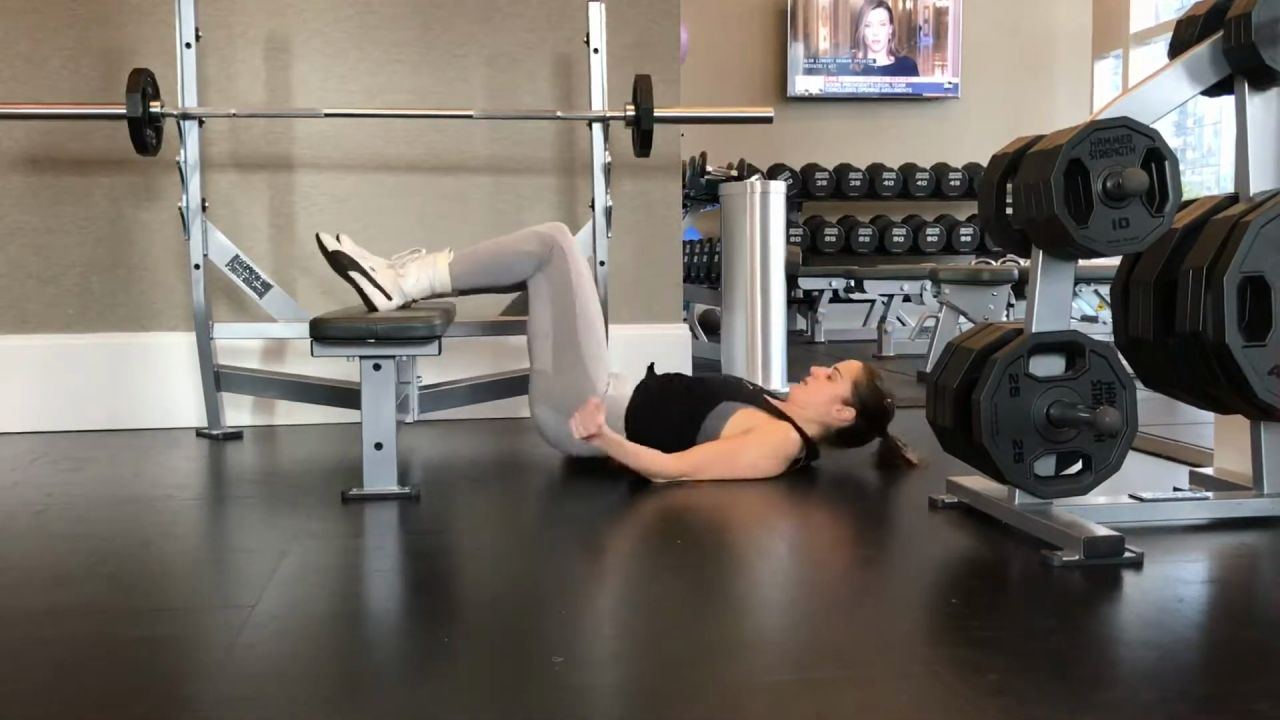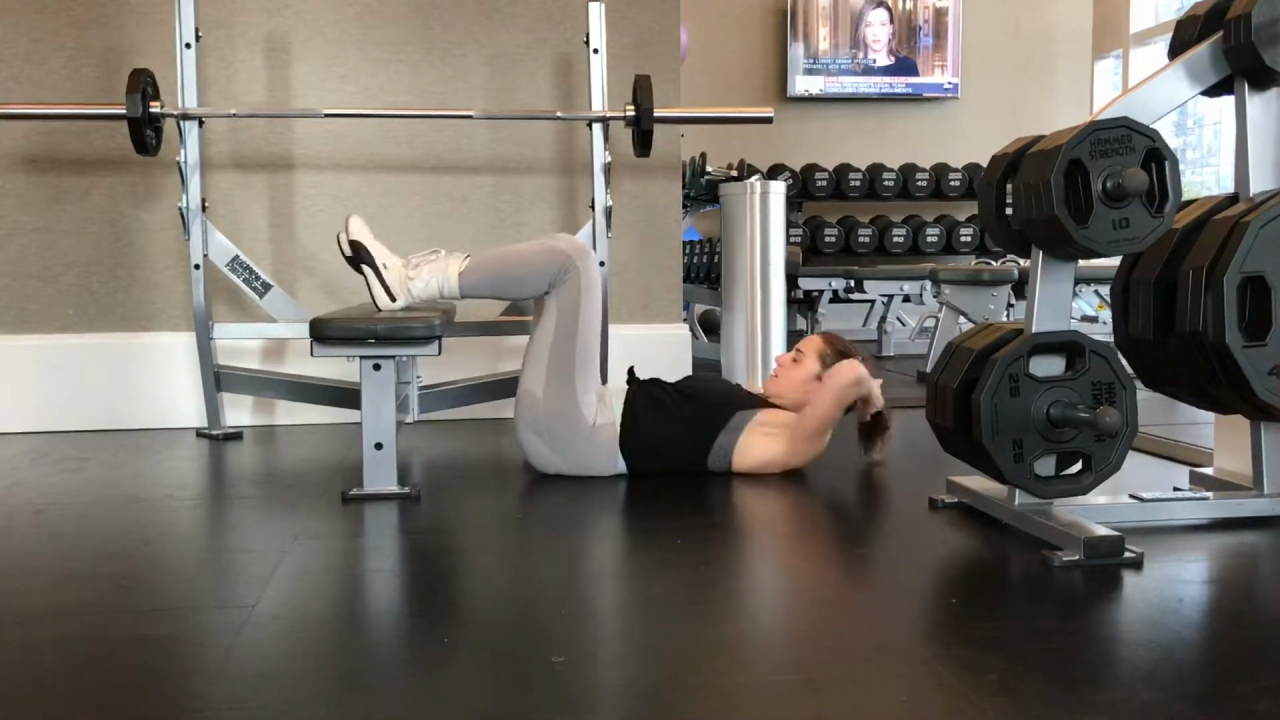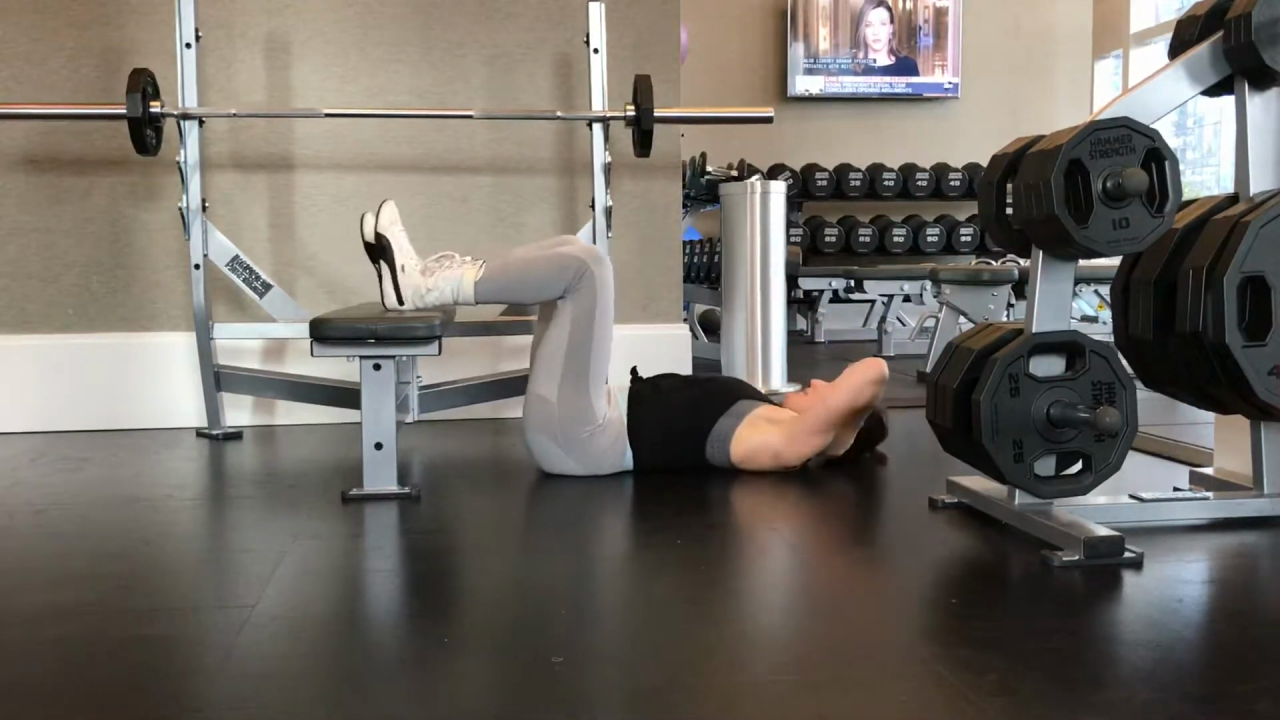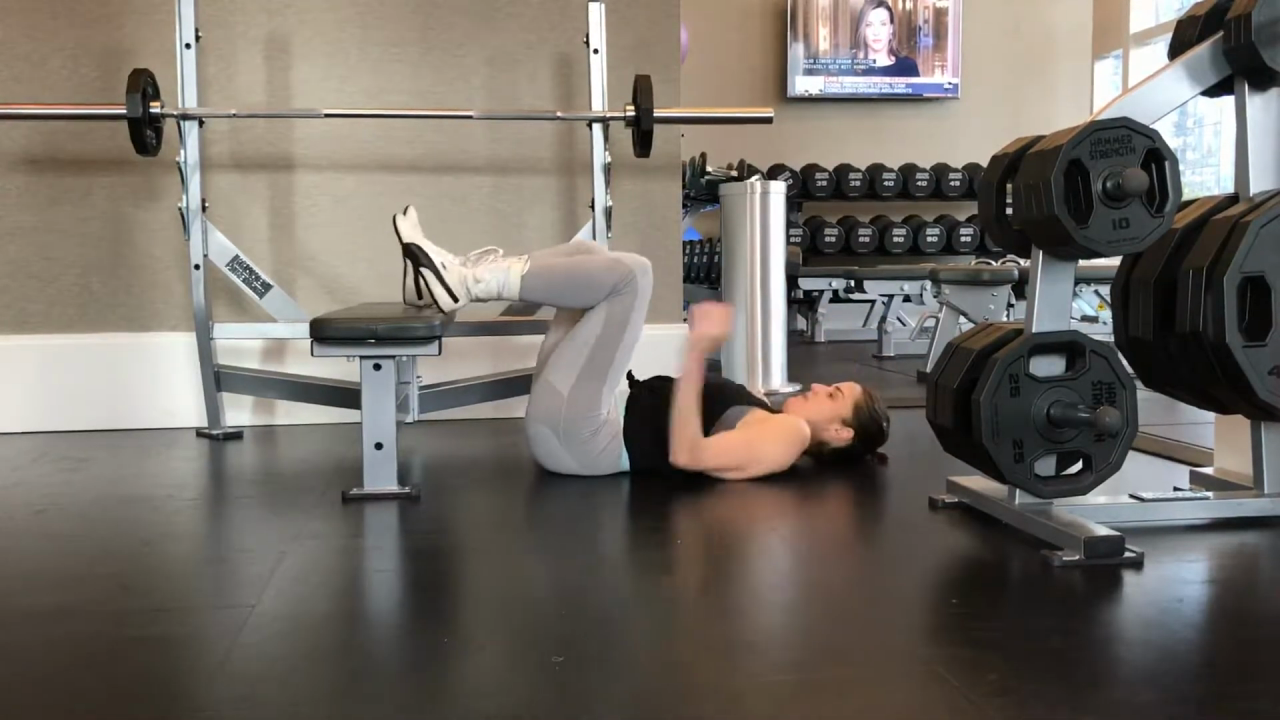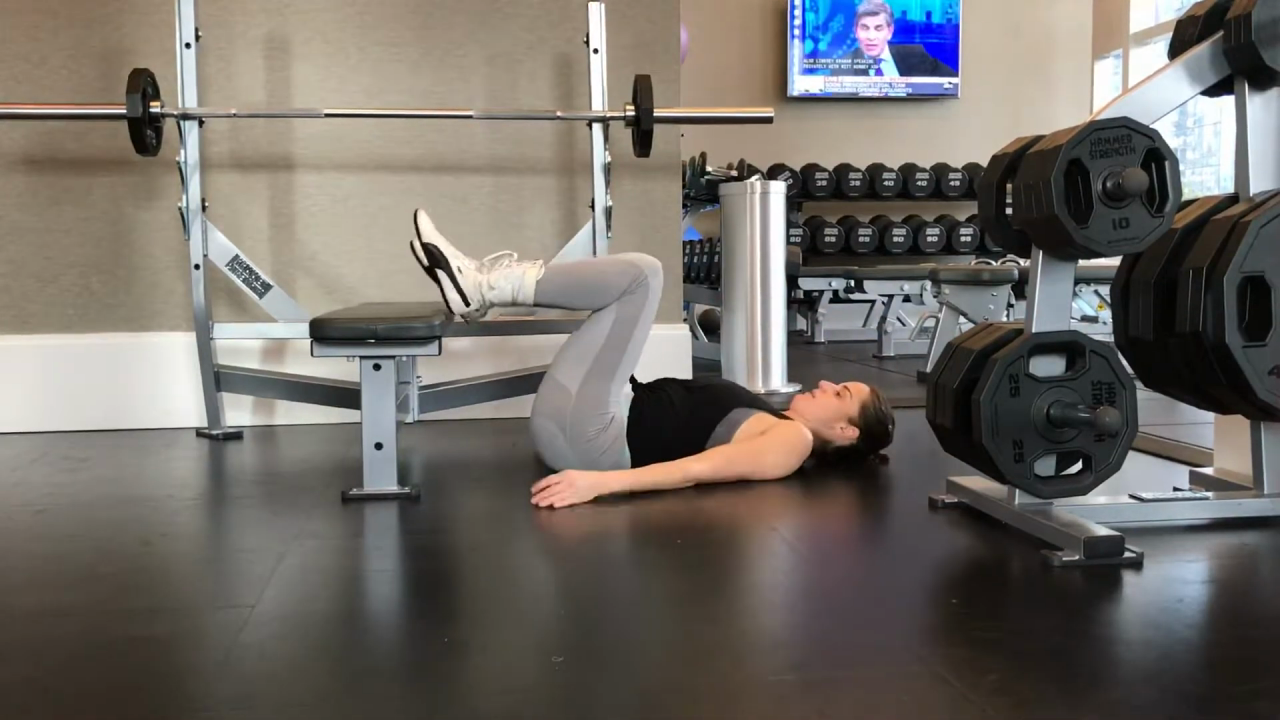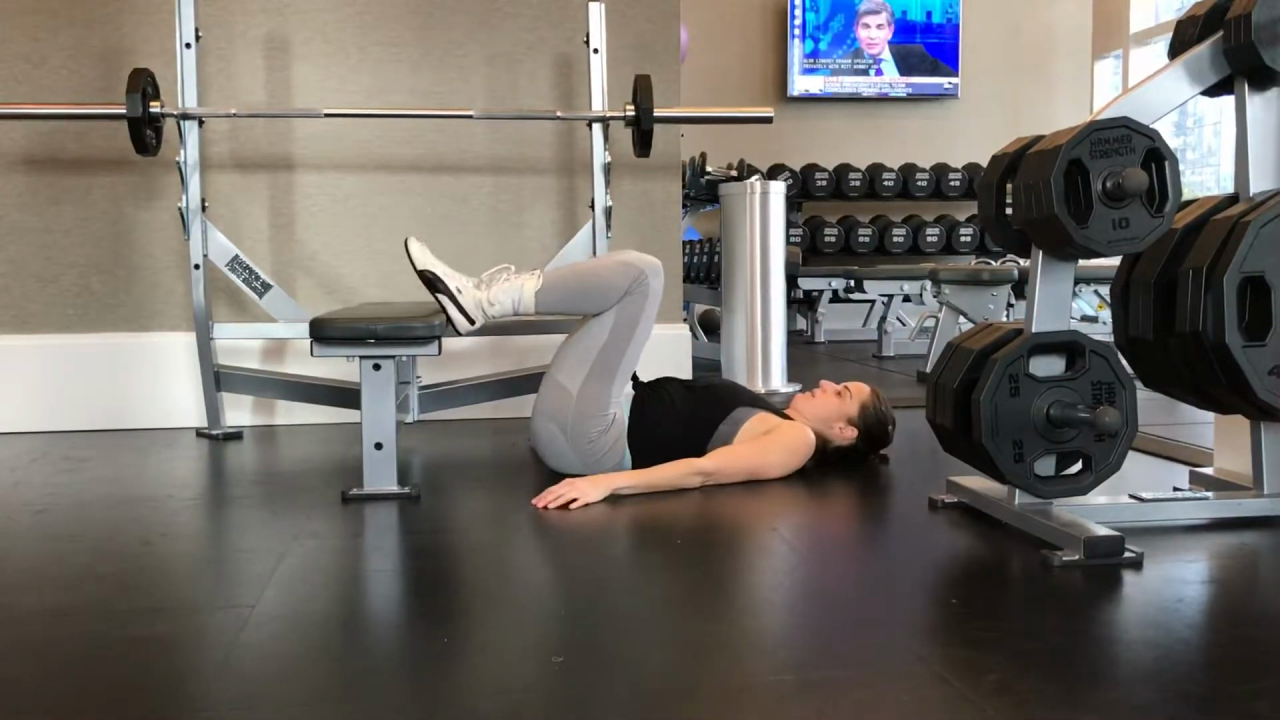
dt=0.4s
person 1, frame 1
left shoulder: (779, 444)
right shoulder: (776, 416)
left elbow: (664, 469)
left wrist: (605, 437)
left hip: (580, 415)
right hip: (606, 402)
left knee: (555, 241)
right knee: (548, 266)
left ankle: (399, 285)
right ankle: (398, 278)
person 1, frame 2
left shoulder: (796, 438)
right shoulder: (766, 413)
left elbow: (855, 378)
left wrist: (862, 392)
left hip: (571, 442)
right hip: (603, 416)
left knee: (570, 259)
right knee: (561, 251)
left ankle: (406, 286)
right ankle: (407, 276)
person 1, frame 3
left shoulder: (795, 442)
right shoulder: (775, 421)
left elbow: (874, 370)
left wrist: (843, 423)
left hip: (577, 442)
right hip: (599, 423)
left knee: (585, 264)
right knee: (567, 253)
left ankle: (419, 287)
right ankle: (420, 280)
person 1, frame 4
left shoulder: (788, 436)
right shoulder: (771, 423)
left elbow: (686, 453)
left wrist: (696, 353)
left hip: (576, 439)
right hip: (574, 423)
left knee: (630, 272)
right knee: (588, 255)
left ankle: (464, 280)
right ankle: (455, 278)
person 1, frame 5
left shoulder: (793, 441)
right shoulder: (771, 425)
left elbow: (701, 470)
left wrist: (600, 481)
left hip: (583, 437)
right hip: (583, 425)
left knee: (641, 272)
right knee: (630, 273)
left ankle: (480, 286)
right ankle: (476, 287)
person 1, frame 6
left shoulder: (795, 442)
right shoulder: (771, 424)
left elbow: (704, 471)
left wrist: (607, 482)
left hip: (585, 441)
right hip: (587, 428)
left knee: (641, 273)
right knee: (632, 274)
left ankle: (480, 300)
right ankle: (479, 297)
